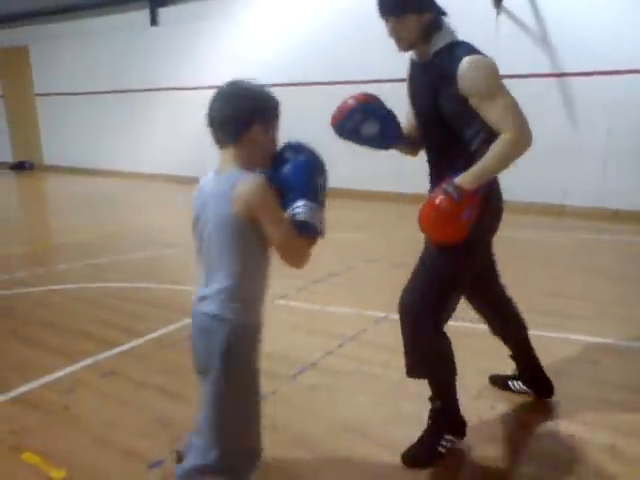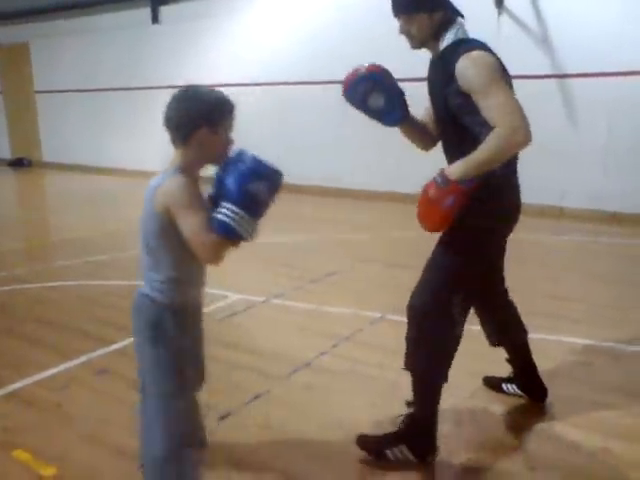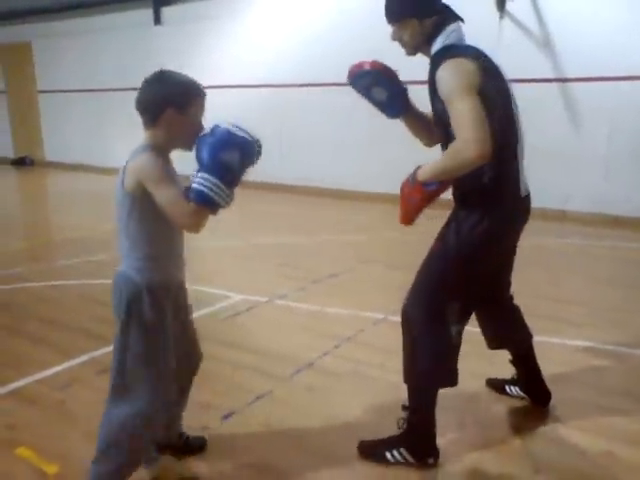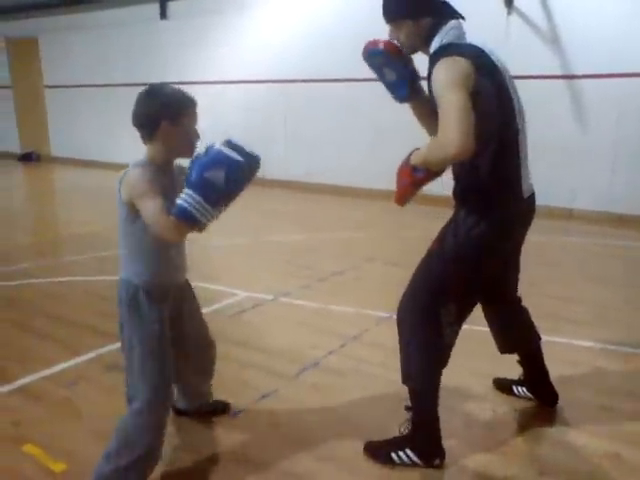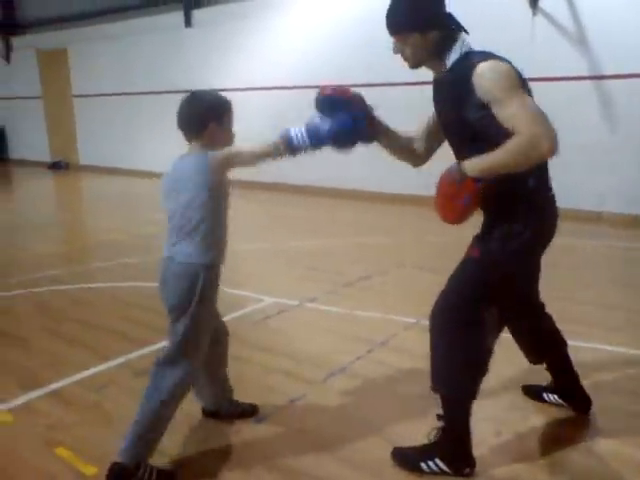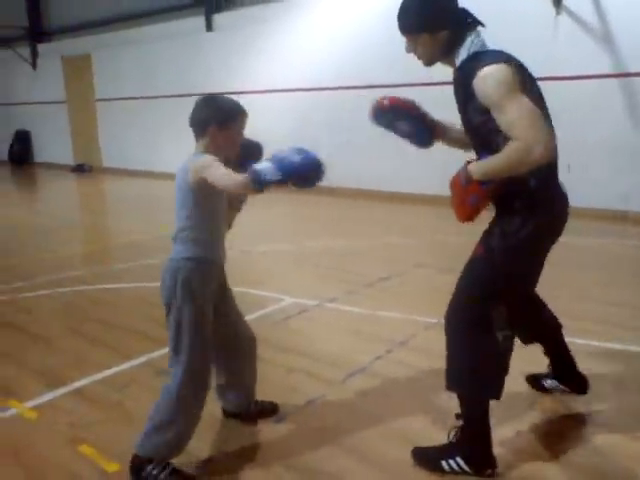
dt=0.2s
person 1, frame 1
left shoulder: (468, 65)
right shoulder: (419, 69)
left elbow: (518, 133)
left wrist: (466, 183)
right wrist: (387, 134)
left hip: (470, 204)
right hip: (453, 202)
left knee: (418, 307)
right knee: (485, 291)
left ankle: (448, 422)
right ankle: (534, 377)
person 1, frame 2
left shoulder: (471, 60)
right shoulder: (444, 63)
left elbow: (517, 132)
right elbow: (429, 137)
left wrist: (456, 174)
right wrist: (395, 114)
left hip: (486, 202)
right hip: (485, 200)
left knee: (430, 306)
right knee: (488, 292)
left ankle: (418, 436)
right ankle: (528, 381)
person 1, frame 3
left shoulder: (454, 66)
right shoulder: (466, 60)
left elbow: (474, 148)
right elbow: (438, 134)
left wrist: (426, 175)
right wrist: (400, 108)
left hip: (485, 210)
right hip: (507, 203)
left knee: (424, 312)
right knee: (491, 297)
left ankle: (418, 440)
right ankle: (531, 383)
person 1, frame 4
left shoulder: (451, 64)
right shoulder: (472, 58)
left elbow: (457, 145)
right elbow: (444, 132)
left wrist: (414, 160)
right wrist: (408, 89)
left hip: (486, 211)
right hip: (509, 204)
left knee: (420, 311)
right knee: (499, 296)
left ankle: (423, 441)
right ankle: (538, 384)
person 1, frame 5
left shoulder: (486, 71)
right shoulder: (448, 82)
left elbow: (541, 140)
right elbow: (419, 153)
left wrist: (472, 168)
right wrist: (370, 127)
left hip: (521, 216)
right hip: (514, 214)
left knee: (454, 318)
right knee: (520, 306)
right ankle: (569, 389)
person 1, frame 6
left shoulder: (490, 74)
right shoulder: (478, 69)
left elbow: (537, 147)
right elbow: (482, 136)
left wrist: (475, 172)
right wrist: (428, 127)
left hip: (527, 212)
right hip: (534, 205)
left knee: (468, 317)
right knee: (517, 296)
right ankle: (566, 373)
person 2, frame 1
left shoulder: (208, 183)
right shoulder: (252, 187)
right elbow: (297, 255)
right wrist: (305, 197)
left hip: (209, 319)
right hip: (228, 330)
left knee: (225, 410)
right knee: (230, 448)
person 2, frame 2
left shoulder: (183, 180)
right shoulder: (176, 186)
left elbow: (205, 237)
right elbow: (211, 251)
left wrist: (234, 194)
right wrist: (243, 200)
left hip: (179, 304)
right hip: (163, 311)
left knee: (183, 389)
right knee: (173, 414)
person 2, frame 3
left shoulder: (160, 160)
right shoulder: (146, 164)
left elbow: (185, 211)
right elbow: (191, 219)
left wrist: (217, 169)
right wrist: (217, 168)
left hip: (168, 284)
right hip: (143, 291)
left knee: (183, 363)
right knee: (144, 394)
left ankle: (166, 434)
person 2, frame 4
left shoulder: (174, 172)
right shoulder: (140, 177)
left elbow: (196, 218)
right elbow: (171, 230)
right wrist: (207, 184)
left hip: (173, 286)
right hip: (144, 293)
left knee: (198, 348)
right knee: (151, 392)
left ankle: (193, 400)
person 2, frame 5
left shoulder: (175, 168)
right shoulder: (216, 158)
right elbow: (276, 149)
right wrist: (321, 131)
left hip: (179, 268)
right hip: (194, 275)
left knee: (212, 339)
right knee: (179, 364)
left ankle: (217, 401)
person 2, frame 6
left shoulder: (207, 167)
right shoulder: (204, 165)
left elbow: (221, 219)
right elbow: (237, 185)
left wrist: (265, 171)
right wrist: (279, 167)
left hip: (210, 270)
right hip: (189, 273)
left knee: (238, 341)
right knee: (191, 365)
left ankle: (239, 402)
